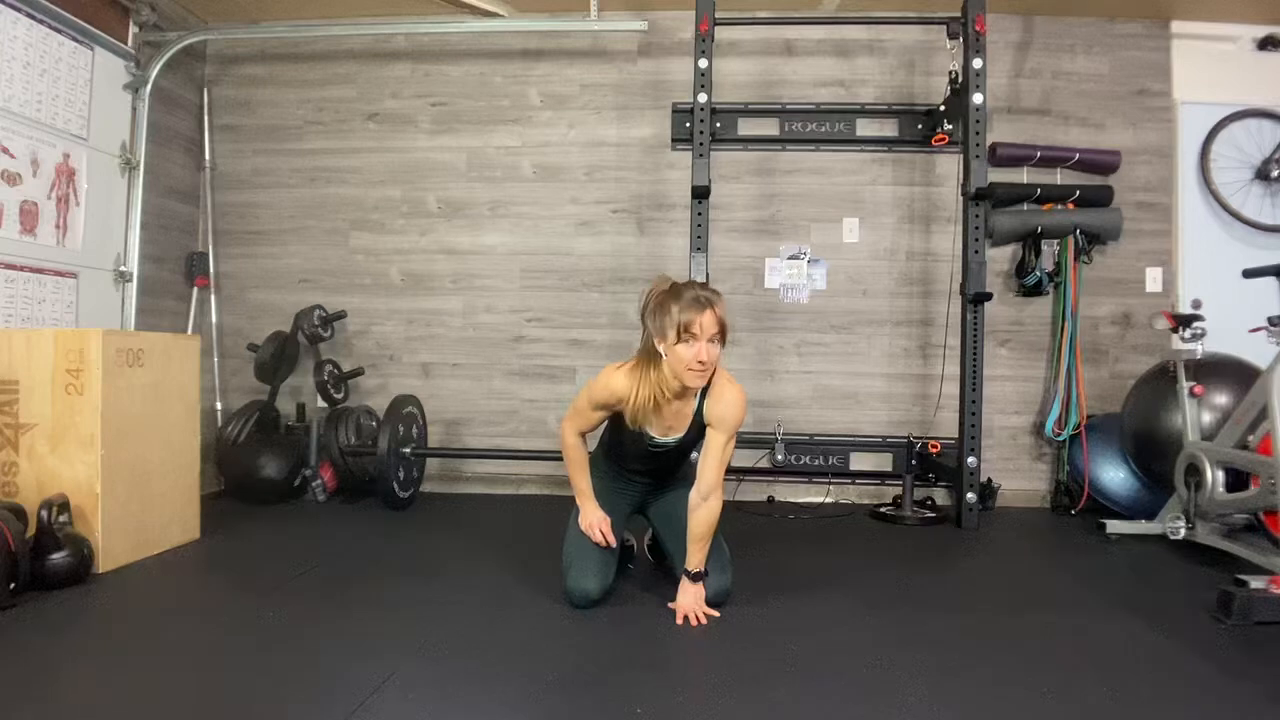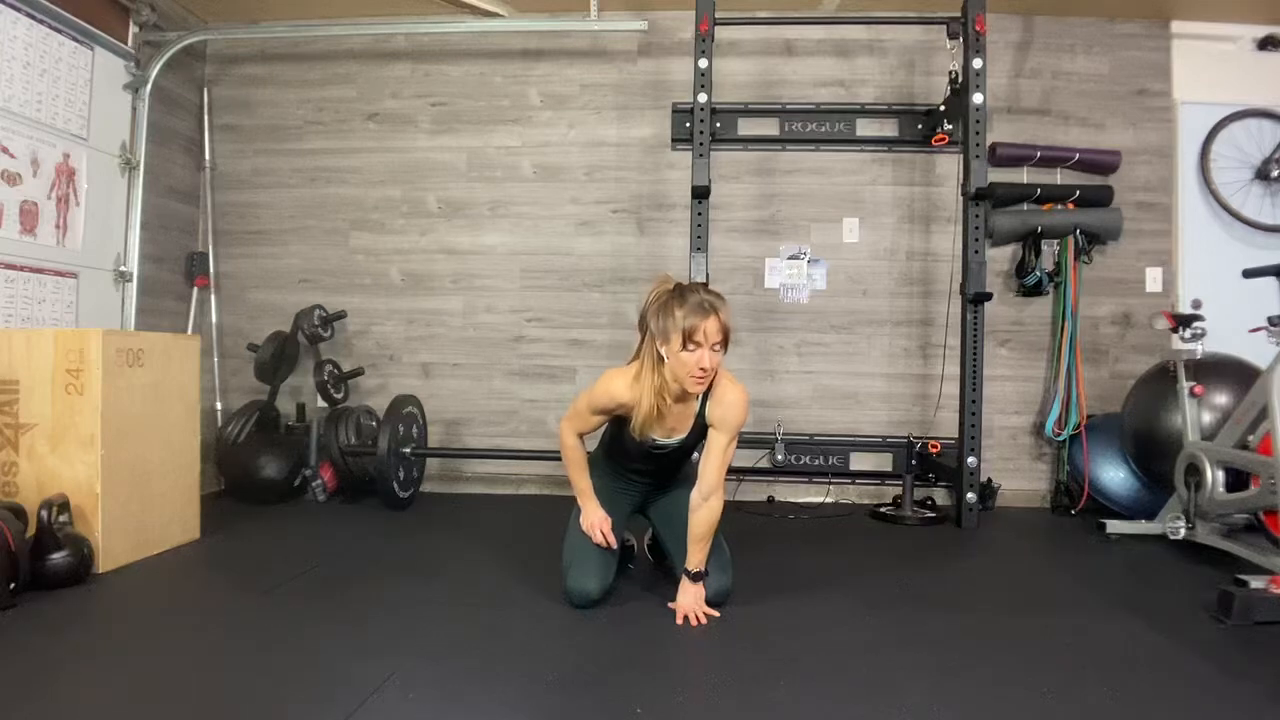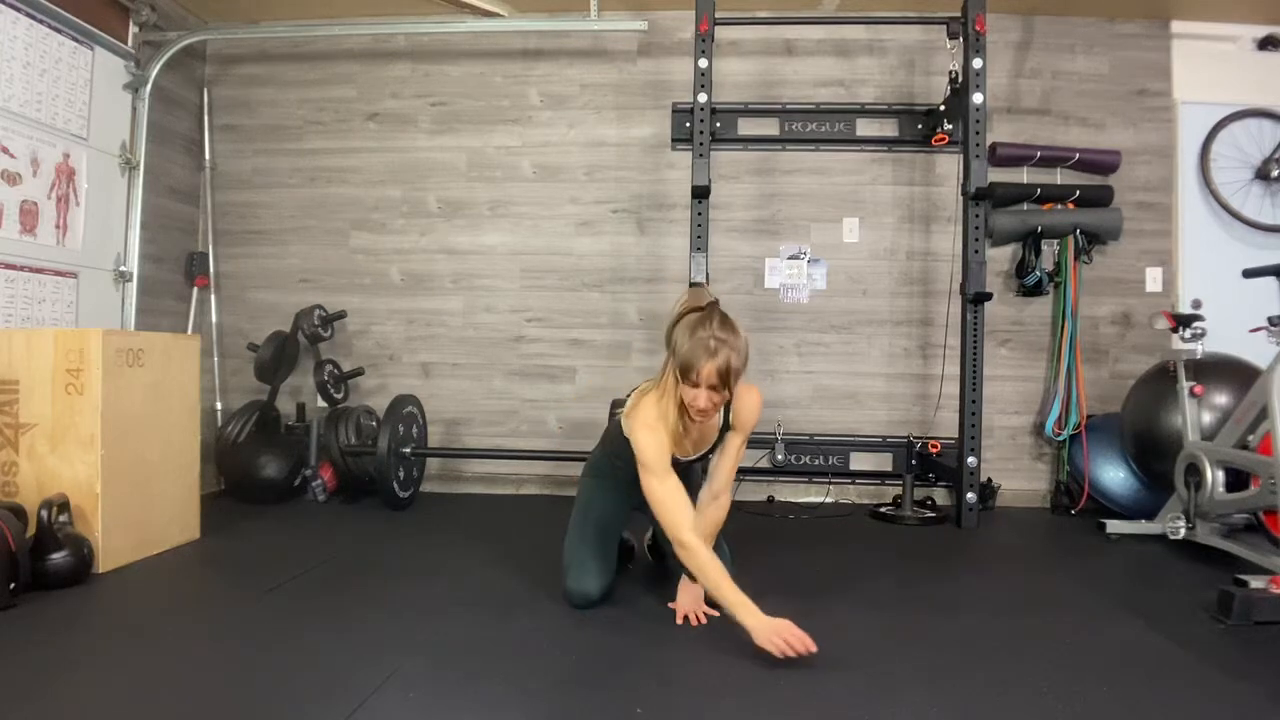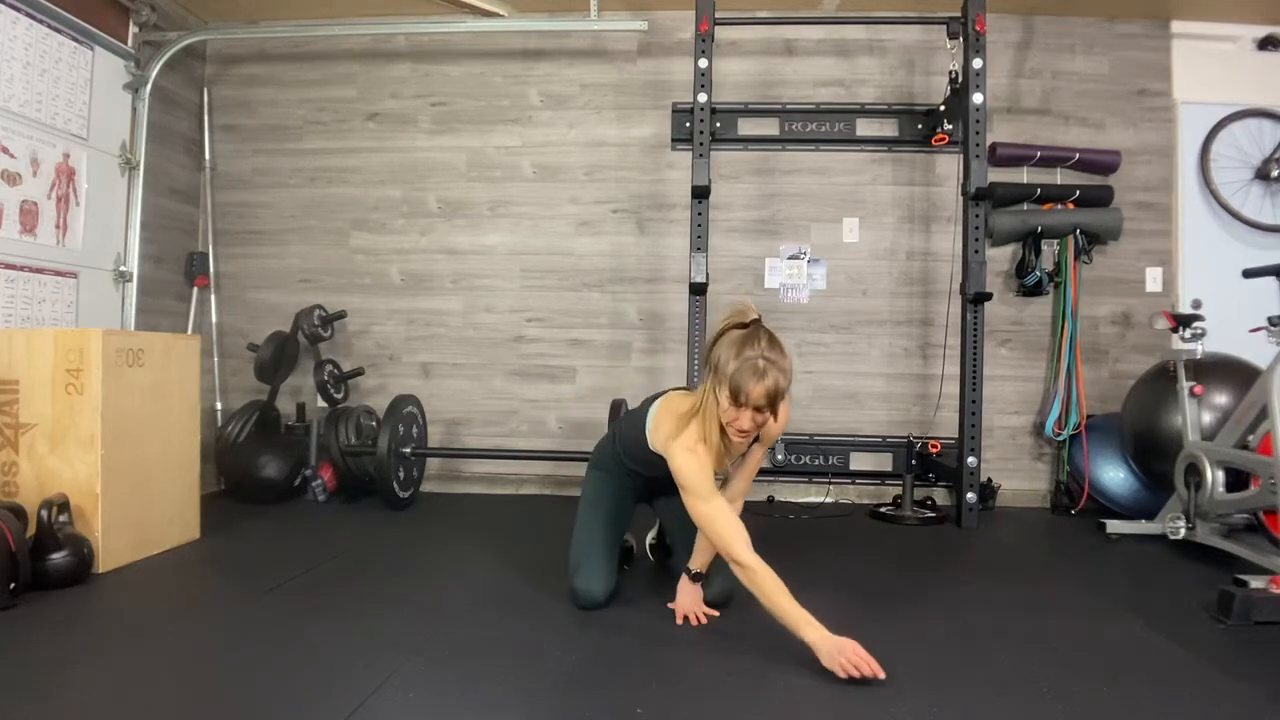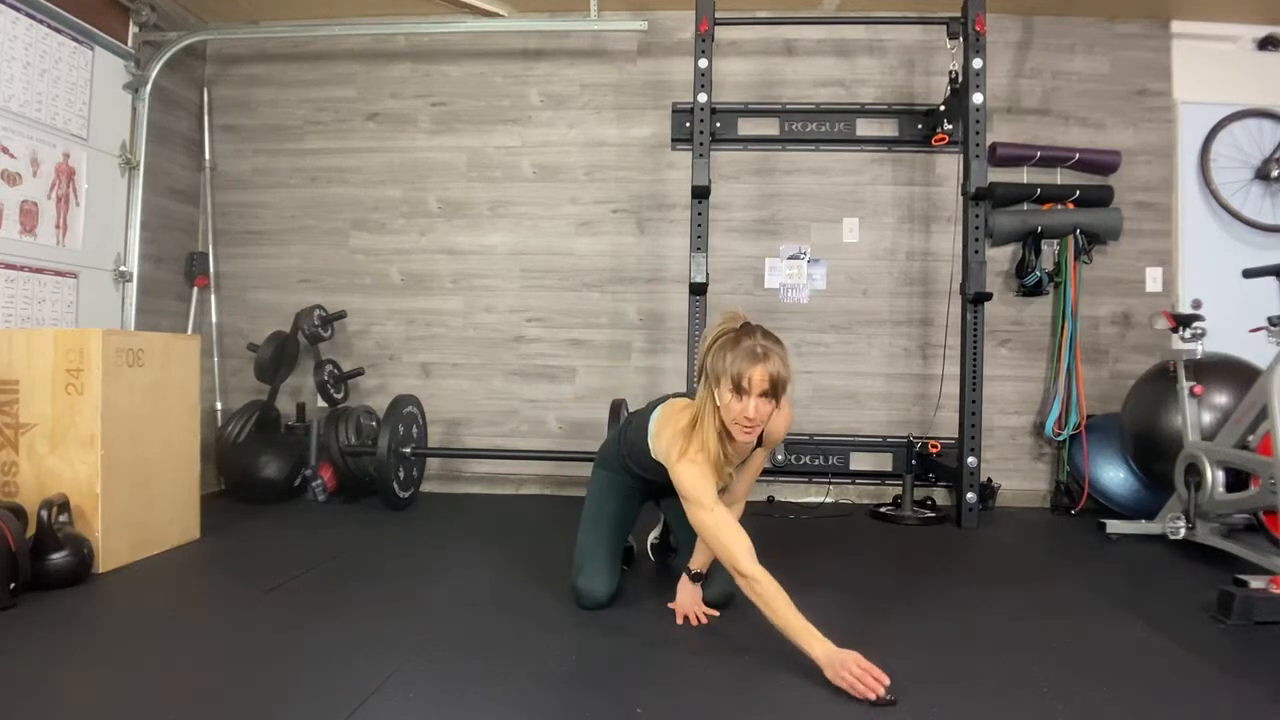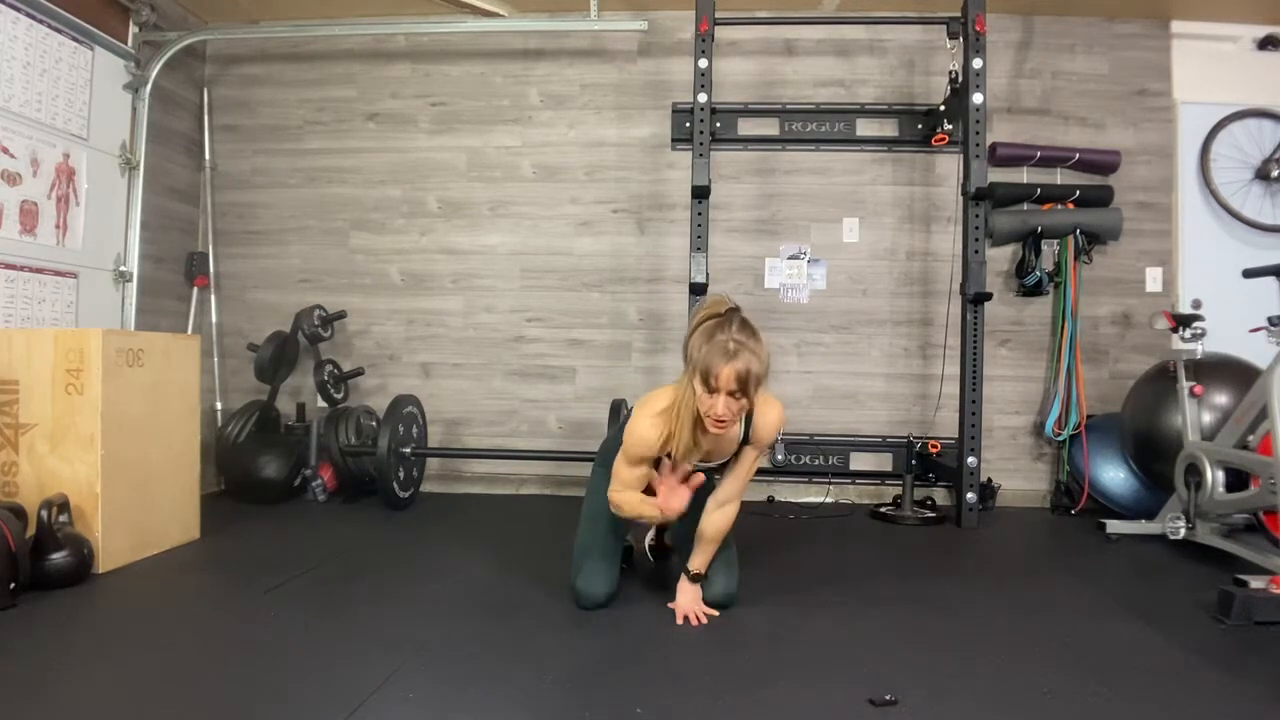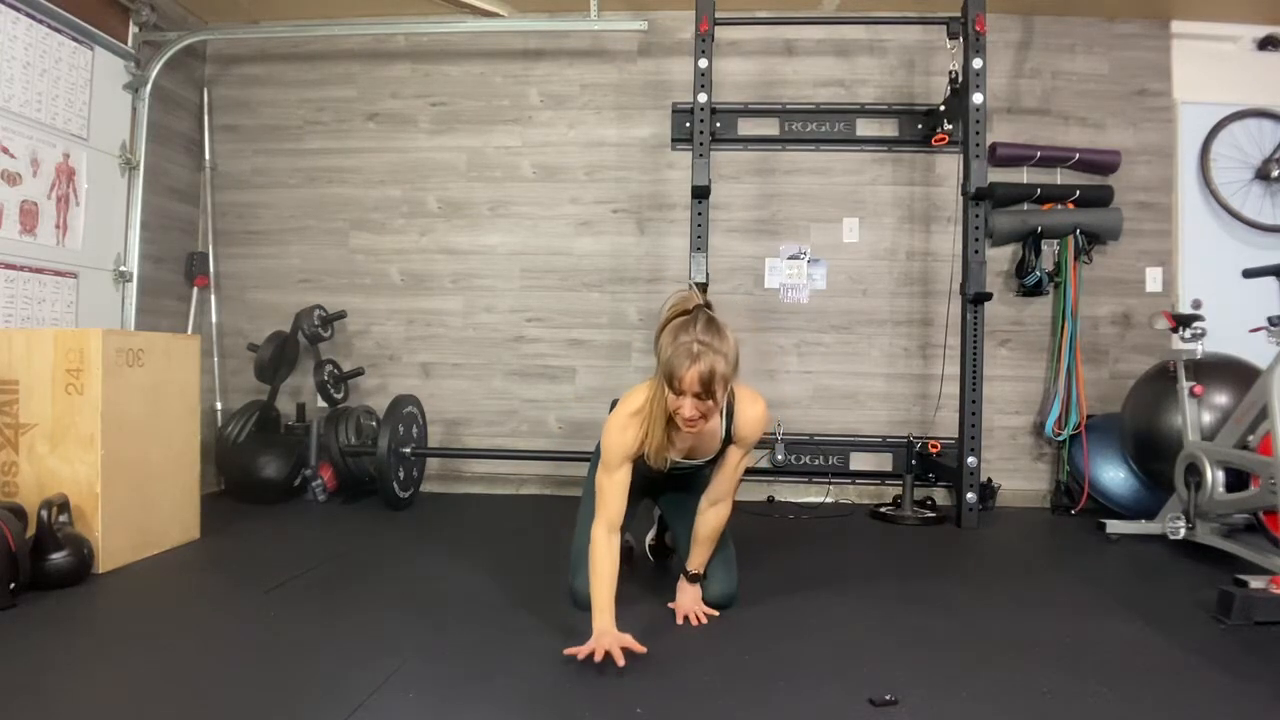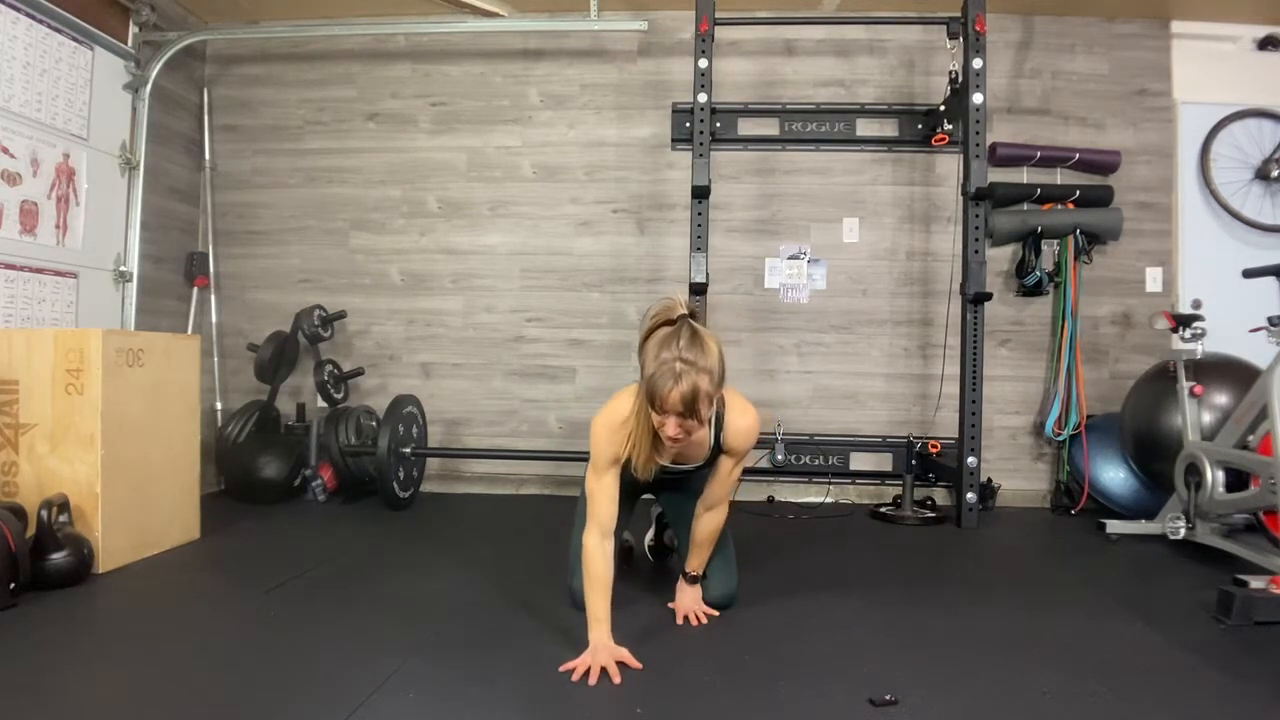
dt=0.5s
person 1, frame 1
left shoulder: (727, 398)
right shoulder: (620, 382)
left elbow: (707, 494)
right elbow: (571, 430)
left wrist: (692, 575)
right wrist: (587, 504)
left hip: (673, 480)
right hip: (613, 477)
left knee: (714, 588)
right knee: (584, 591)
left ankle: (660, 544)
right ankle: (617, 545)
person 1, frame 2
left shoulder: (729, 398)
right shoulder: (622, 386)
left elbow: (708, 494)
right elbow: (569, 430)
left wrist: (692, 575)
right wrist: (588, 504)
left hip: (675, 481)
right hip: (614, 477)
left knee: (714, 589)
right knee: (584, 590)
left ankle: (660, 544)
right ankle: (617, 545)
person 1, frame 3
left shoulder: (746, 404)
right shoulder: (649, 419)
left elbow: (717, 497)
right elbow: (686, 539)
left wrist: (691, 576)
right wrist: (756, 622)
left hip: (678, 477)
right hip: (615, 477)
left knee: (708, 585)
right knee: (583, 591)
left ankle: (659, 545)
right ankle: (618, 544)
person 1, frame 4
left shoulder: (770, 419)
right shoulder: (687, 439)
left elbow: (731, 501)
right elbow: (742, 557)
left wrist: (692, 576)
right wrist: (821, 640)
left hip: (676, 481)
right hip: (619, 469)
left knee: (716, 591)
right knee: (590, 592)
left ankle: (664, 542)
right ankle: (618, 544)
person 1, frame 5
left shoulder: (774, 424)
right shoulder: (688, 443)
left elbow: (731, 505)
right elbow: (747, 571)
left wrist: (692, 575)
right wrist: (827, 655)
right hip: (626, 469)
left knee: (719, 584)
right knee: (594, 593)
left ankle: (670, 537)
right ankle: (620, 537)
person 1, frame 6
left shoulder: (767, 418)
right shoulder: (652, 421)
left elbow: (726, 501)
right elbow: (618, 494)
left wrist: (692, 575)
right wrist: (659, 509)
left hip: (690, 478)
right hip: (627, 466)
left knee: (720, 593)
right knee: (591, 593)
left ankle: (665, 541)
person 1, frame 7
left shoulder: (749, 414)
right shoulder: (631, 417)
left elbow: (717, 502)
right elbow: (605, 526)
left wrist: (691, 578)
right wrist: (604, 626)
left hip: (690, 478)
right hip: (628, 470)
left knee: (719, 592)
right knee: (585, 593)
left ankle: (668, 535)
right ankle: (638, 542)
person 1, frame 8
left shoulder: (740, 423)
right shoulder: (615, 420)
left elbow: (713, 507)
right elbow: (597, 533)
left wrist: (690, 578)
right wrist: (600, 640)
left hip: (689, 477)
right hip: (625, 472)
left knee: (719, 593)
right knee: (584, 592)
left ankle: (666, 532)
right ankle: (647, 535)
